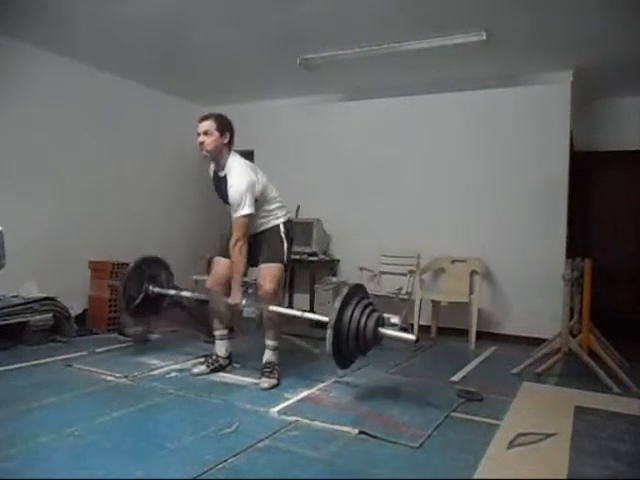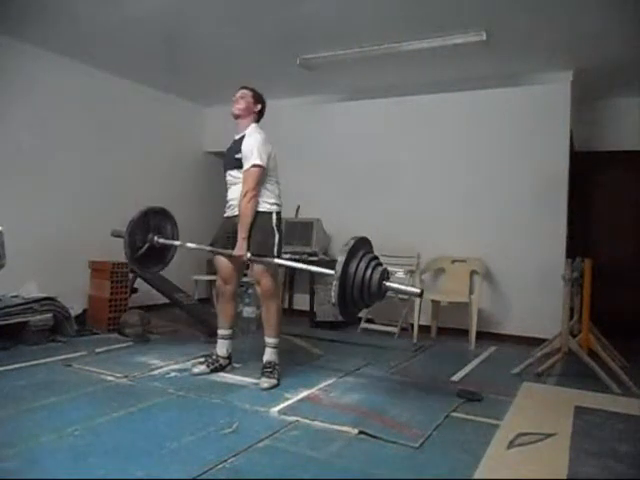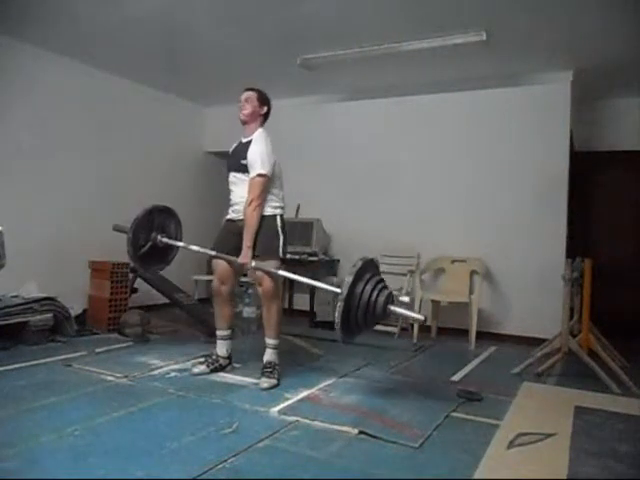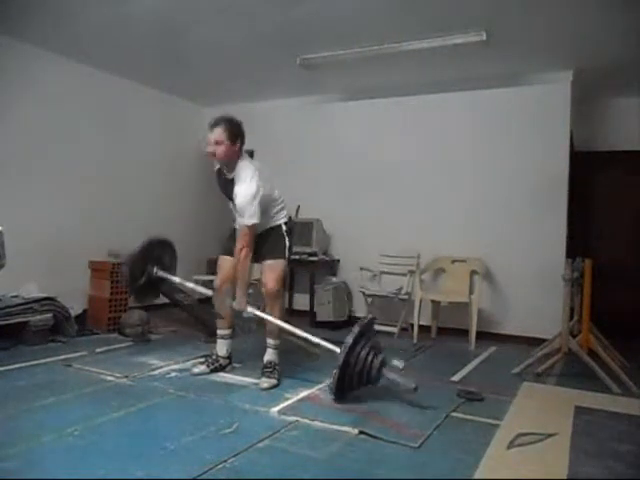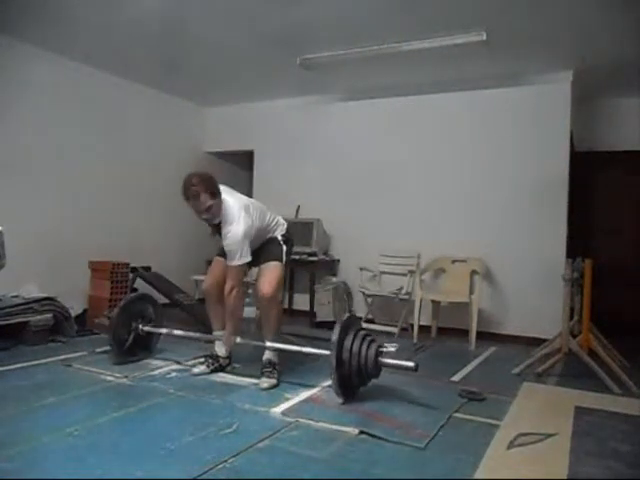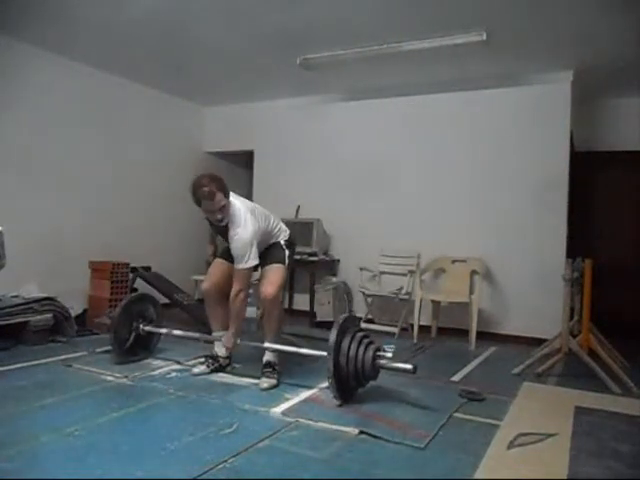
dt=0.5s
person 1, frame 1
left shoulder: (240, 177)
right shoulder: (214, 167)
left elbow: (239, 242)
left wrist: (236, 289)
left hip: (272, 228)
right hip: (245, 228)
left knee: (267, 289)
right knee: (213, 285)
left ankle: (270, 361)
right ankle: (221, 354)
person 1, frame 2
left shoulder: (255, 139)
right shoulder: (235, 143)
left elbow: (250, 194)
left wrist: (242, 240)
right wrist: (234, 233)
left hip: (261, 217)
right hip: (232, 217)
left knee: (265, 287)
right knee: (224, 286)
left ankle: (270, 361)
right ankle: (222, 354)
person 1, frame 3
left shoulder: (261, 145)
right shoulder: (237, 146)
left elbow: (255, 201)
left wrist: (247, 248)
right wrist: (237, 237)
left hip: (265, 221)
right hip: (234, 220)
left knee: (267, 288)
right knee: (220, 286)
left ankle: (270, 361)
right ankle: (222, 354)
person 1, frame 4
left shoulder: (247, 185)
right shoulder: (222, 163)
left elbow: (244, 249)
left wrist: (241, 296)
left hip: (273, 228)
right hip: (245, 225)
left knee: (271, 287)
right knee: (221, 284)
left ankle: (271, 361)
right ankle: (222, 355)
person 1, frame 5
left shoulder: (235, 226)
right shoulder: (209, 197)
left elbow: (234, 287)
left wrist: (230, 333)
left hip: (272, 238)
right hip: (249, 237)
left knee: (267, 292)
right knee: (210, 287)
left ankle: (269, 359)
right ankle: (221, 354)
person 1, frame 6
left shoulder: (243, 229)
right shoulder: (210, 205)
left elbow: (239, 290)
left wrist: (233, 334)
right wrist: (212, 242)
left hip: (274, 243)
right hip: (237, 246)
left knee: (269, 294)
right knee: (209, 288)
left ankle: (270, 360)
right ankle: (220, 354)
